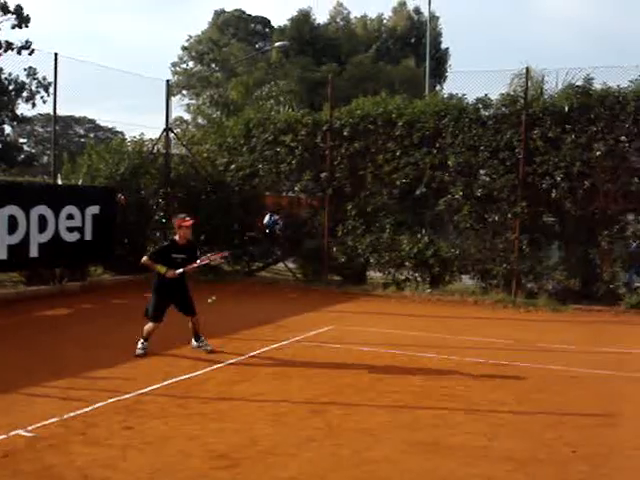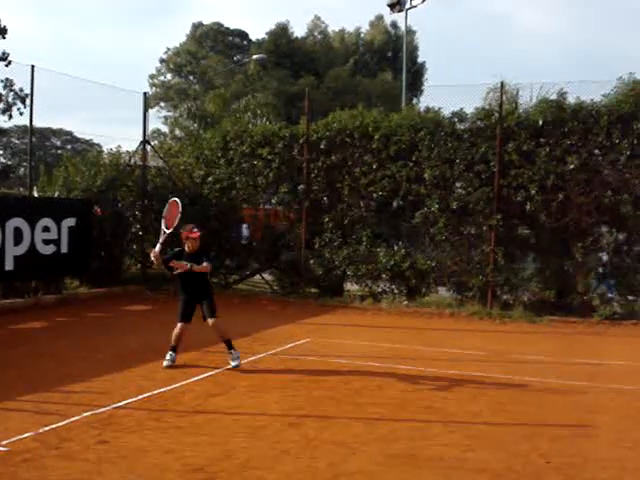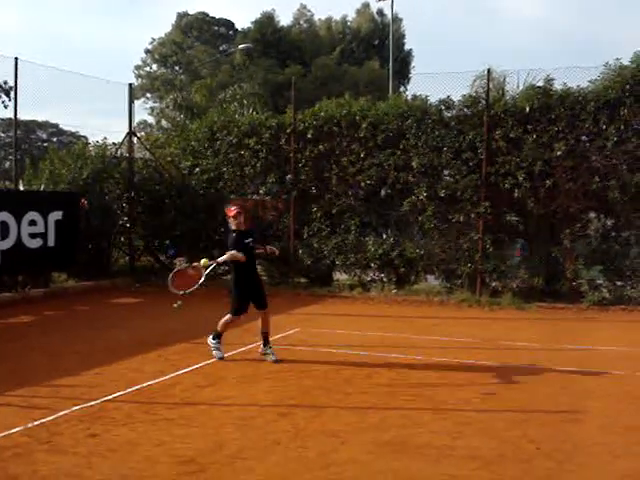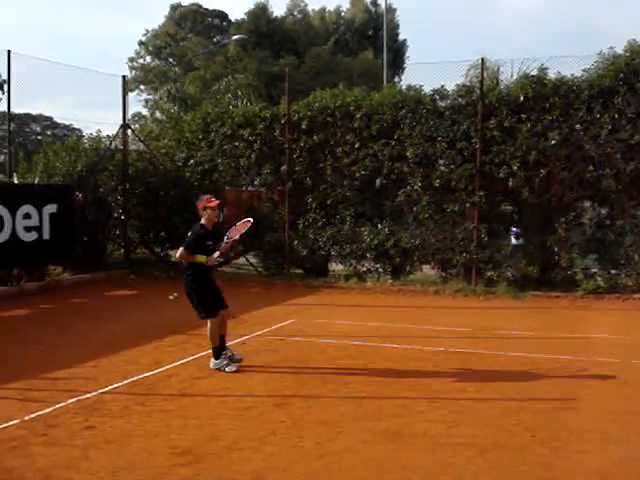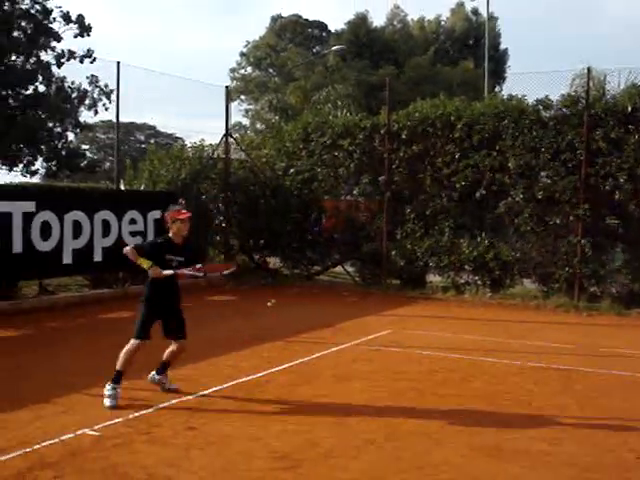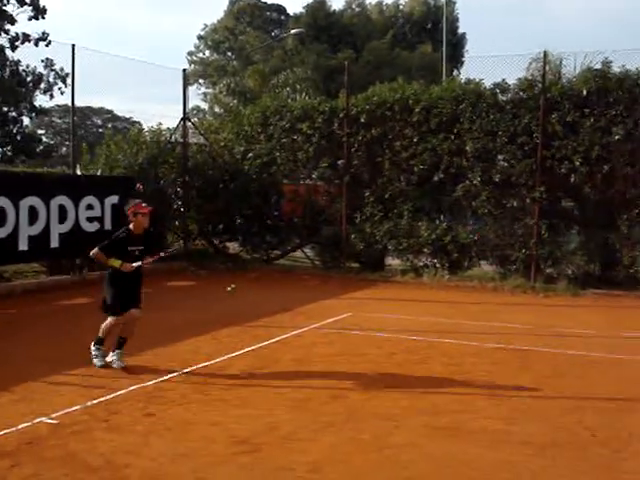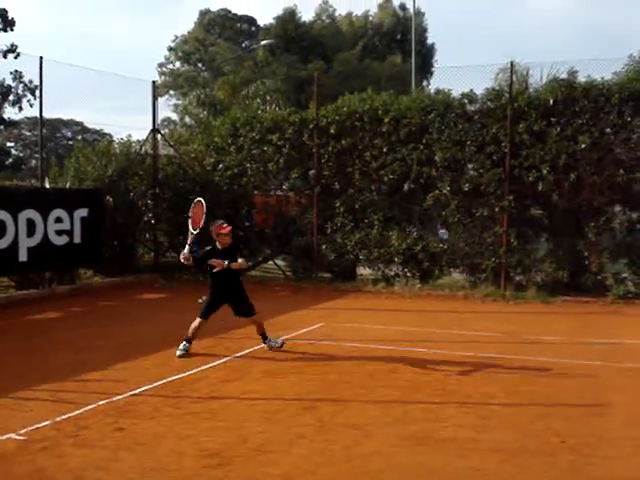
dt=0.7s
person 1, frame 1
left shoulder: (191, 246)
right shoulder: (167, 246)
left elbow: (192, 265)
right elbow: (145, 260)
right wrist: (164, 271)
left hip: (180, 286)
right hip: (162, 288)
left knee: (193, 318)
right knee: (155, 323)
left ankle: (198, 340)
right ankle: (143, 342)
person 1, frame 2
left shoulder: (202, 252)
right shoulder: (178, 253)
left elbow: (207, 268)
right elbow: (159, 262)
left wrist: (188, 267)
right wrist: (156, 256)
left hip: (205, 293)
right hip: (188, 294)
left knee: (213, 322)
right knee: (181, 326)
left ankle: (232, 352)
right ankle: (172, 353)
person 1, frame 3
left shoulder: (246, 231)
right shoulder: (234, 237)
right elbow: (238, 256)
left wrist: (265, 249)
left hip: (253, 277)
right hip: (240, 282)
left knee: (264, 312)
right knee: (235, 316)
left ankle: (266, 346)
right ankle: (215, 339)
person 1, frame 4
left shoulder: (216, 230)
right shoulder: (197, 233)
right elbow: (180, 255)
left wrist: (219, 255)
right wrist: (206, 260)
left hip: (207, 280)
right hip: (194, 282)
left knee: (224, 313)
right knee: (212, 319)
left ankle: (224, 350)
right ankle: (217, 358)
person 1, frame 5
left shoulder: (187, 249)
right shoulder: (158, 245)
right elbow: (128, 250)
right wrist: (149, 266)
left hip: (172, 300)
right hip: (153, 299)
left knee: (179, 344)
right knee: (137, 342)
left ankle: (159, 374)
right ankle: (113, 385)
person 1, frame 6
left shoulder: (147, 236)
right shoulder: (121, 237)
left elbow: (148, 255)
right elbow: (95, 254)
left wrist: (147, 259)
right wrist: (117, 264)
left hip: (134, 280)
right hip: (116, 281)
left knee: (134, 315)
right knee: (114, 319)
left ankle: (116, 352)
right ankle: (97, 346)
person 1, frame 7
left shoulder: (234, 248)
right shoulder: (208, 252)
left elbow: (243, 264)
right elbow: (191, 261)
left wrist: (226, 265)
right wrist: (185, 257)
left hip: (236, 289)
right hip: (217, 290)
left knee: (254, 318)
right knee: (200, 320)
left ankle: (266, 340)
right ankle: (186, 343)
